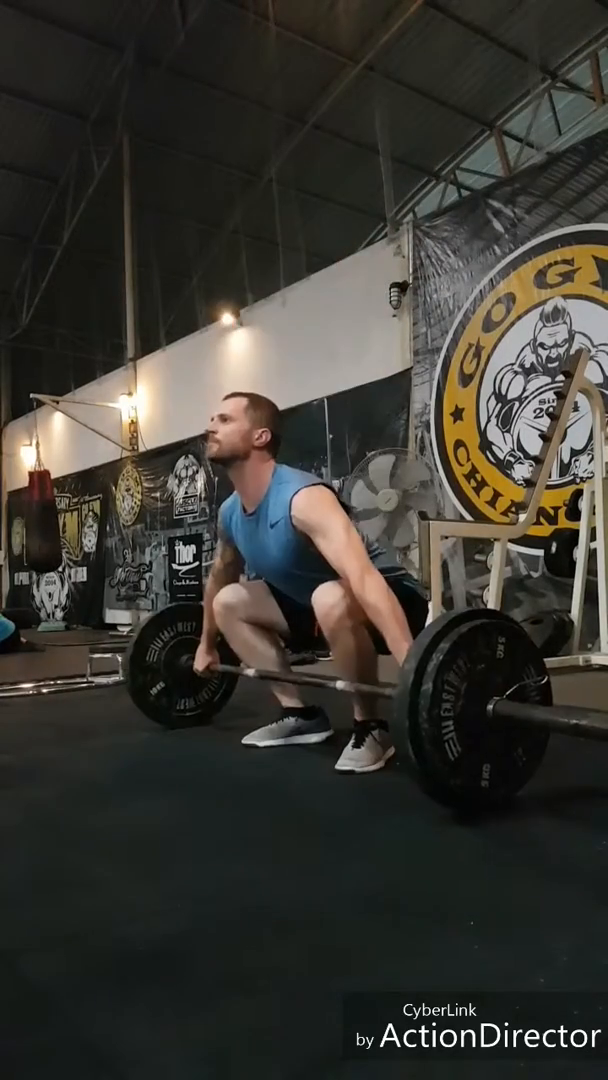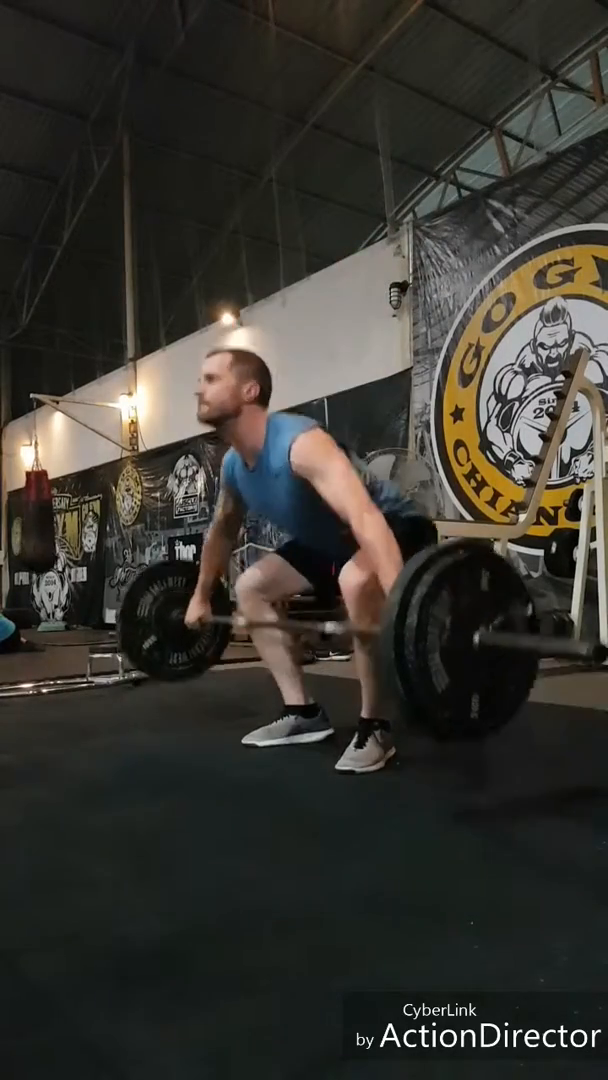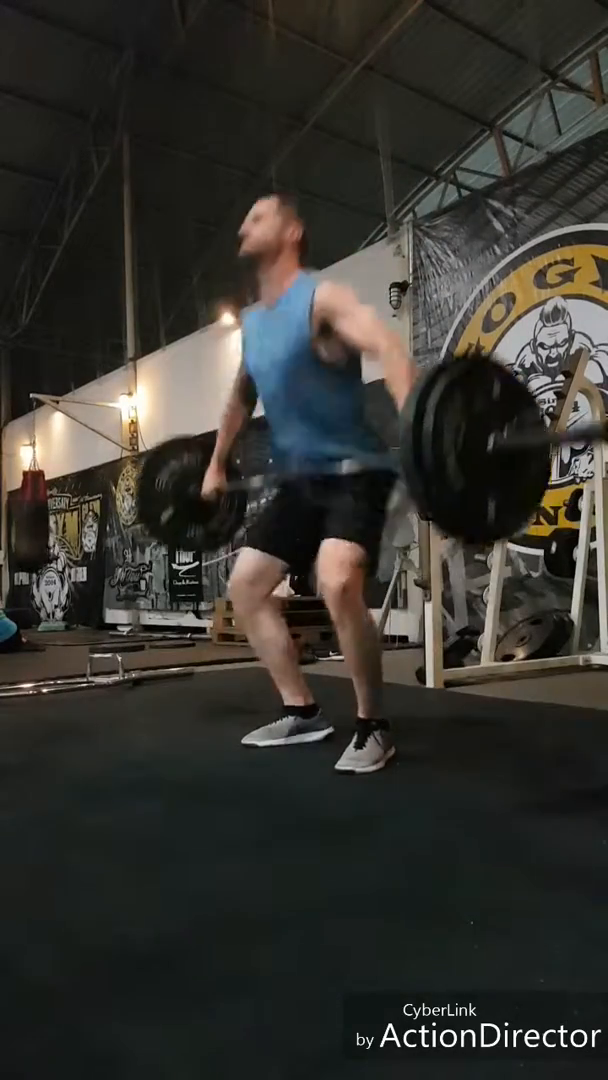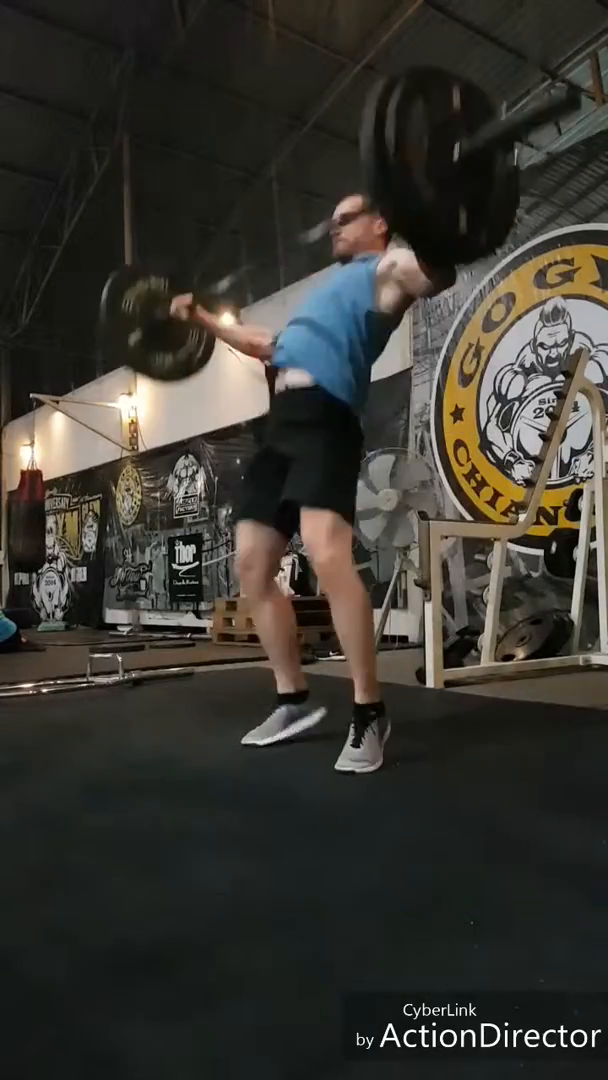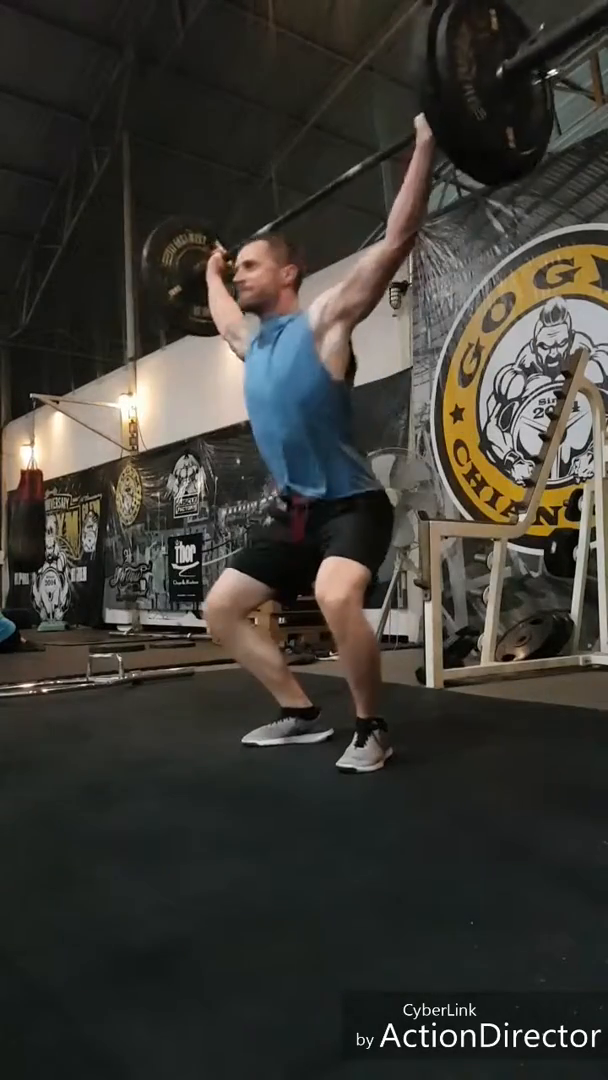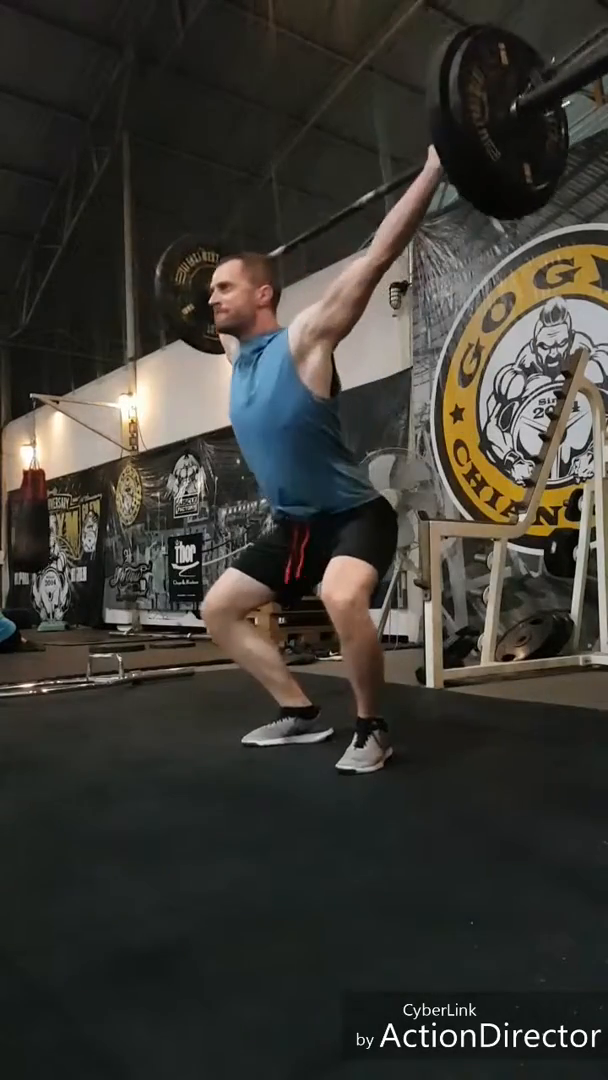
dt=0.3s
person 1, frame 1
left shoulder: (303, 498)
right shoulder: (231, 512)
left elbow: (365, 580)
right elbow: (219, 578)
right wrist: (206, 646)
left hip: (389, 599)
left knee: (333, 601)
right knee: (228, 604)
left ankle: (371, 729)
right ankle: (300, 714)
person 1, frame 2
left shoulder: (300, 444)
right shoulder: (233, 465)
left elbow: (366, 521)
right elbow: (221, 532)
right wrist: (201, 597)
left hip: (394, 531)
left knee: (357, 582)
right knee: (250, 586)
left ankle: (375, 728)
right ankle: (303, 711)
person 1, frame 3
left shoulder: (322, 298)
right shoulder: (254, 322)
left elbow: (389, 349)
right elbow: (240, 398)
right wrist: (217, 466)
left hip: (353, 472)
right hip: (299, 479)
left knee: (337, 583)
right knee: (244, 586)
left ankle: (372, 727)
right ankle: (301, 714)
person 1, frame 4
left shoulder: (386, 266)
right shoulder: (328, 283)
left elbow: (434, 274)
right elbow: (269, 343)
right wrist: (204, 319)
left hip: (326, 414)
right hip: (283, 420)
left knee: (328, 556)
right knee: (251, 568)
left ankle: (369, 715)
right ankle: (294, 699)
person 1, frame 5
left shoulder: (321, 323)
right shoulder: (255, 343)
left elbow: (394, 244)
right elbow: (223, 315)
left wrist: (426, 145)
right wrist: (212, 274)
left hip: (352, 505)
right hip: (295, 513)
left knee: (335, 598)
right knee: (220, 610)
left ankle: (371, 728)
right ankle: (301, 714)
person 1, frame 6
left shoulder: (303, 341)
right shoulder: (241, 357)
left elbow: (375, 259)
right elbow: (223, 325)
left wrist: (433, 169)
left hip: (354, 514)
right hip: (294, 526)
left knee: (343, 599)
right knee: (218, 609)
left ankle: (371, 729)
right ankle: (300, 713)
